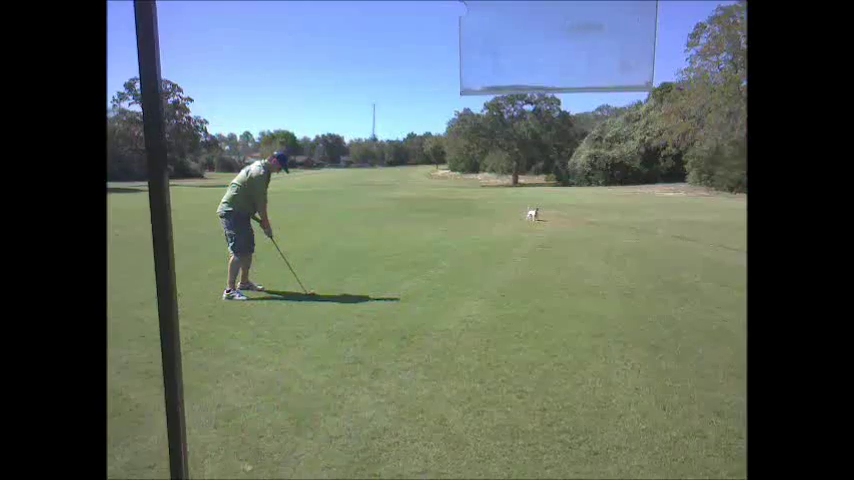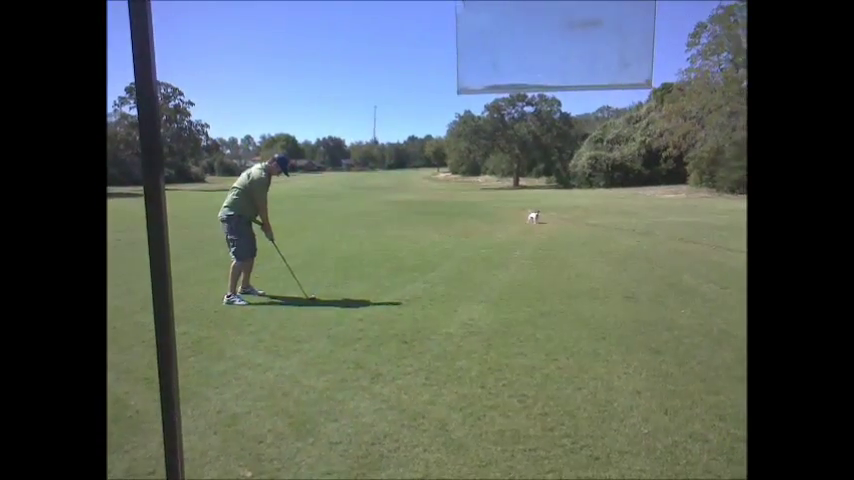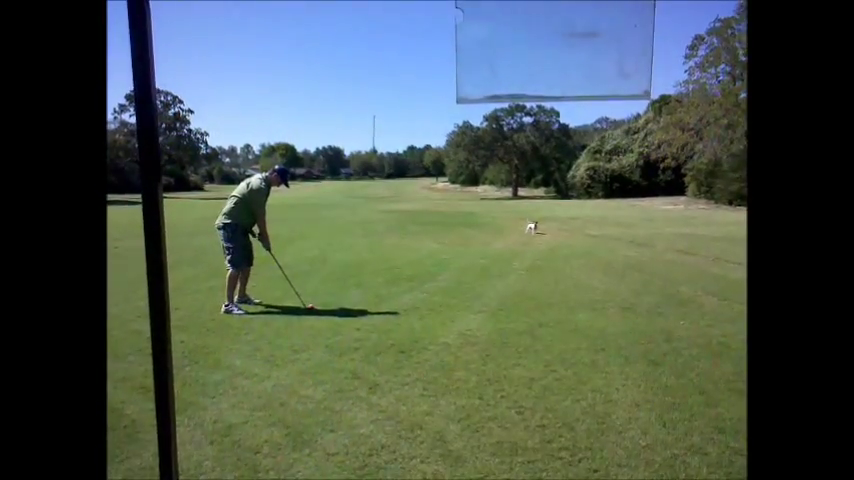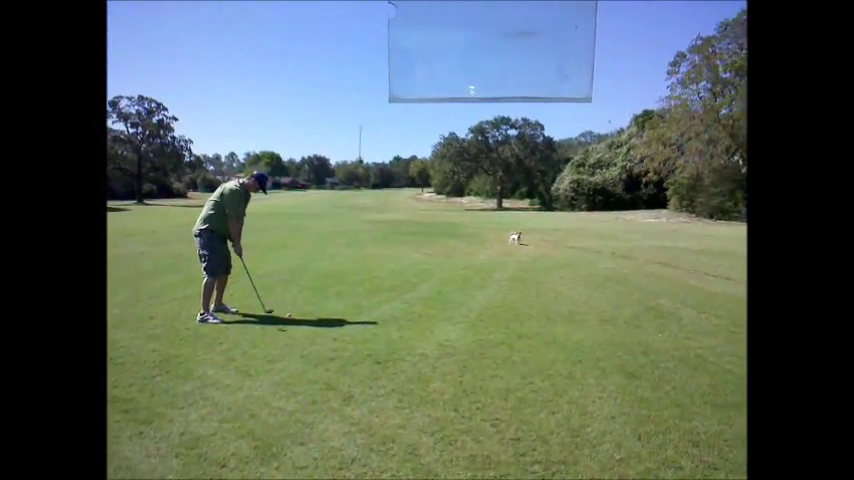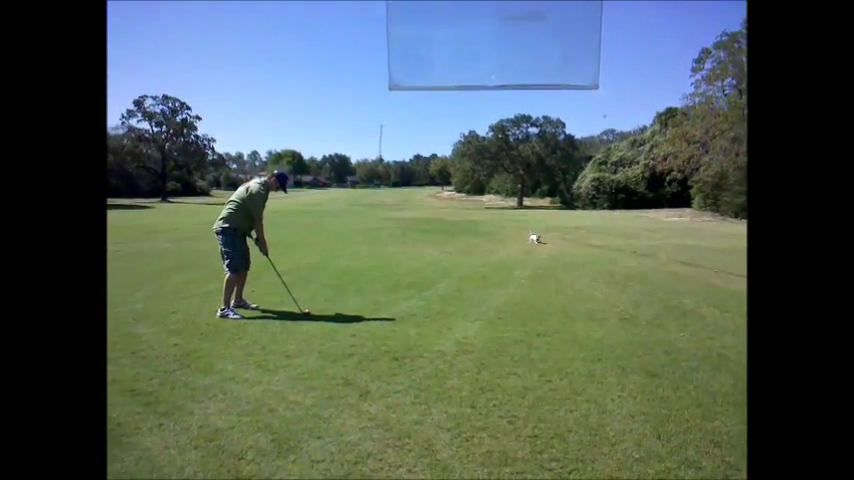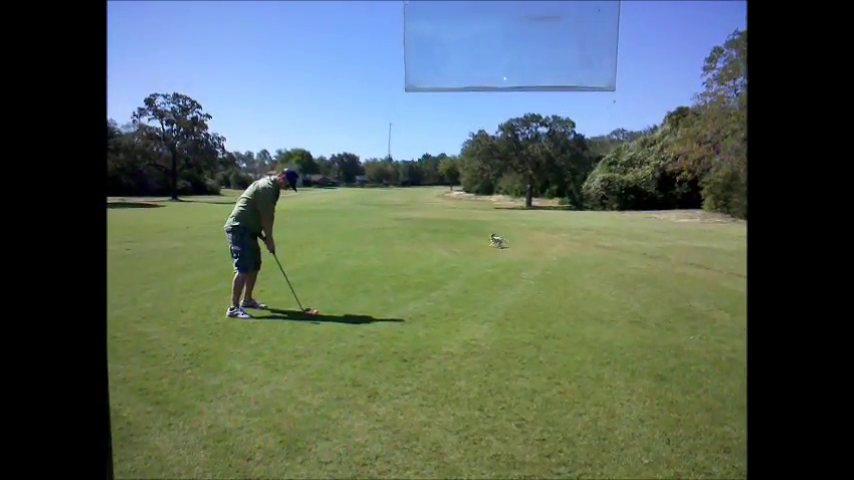
dt=0.7s
person 1, frame 1
left shoulder: (260, 168)
right shoulder: (259, 173)
left elbow: (259, 200)
right elbow: (260, 202)
left wrist: (263, 221)
right wrist: (266, 224)
left hip: (239, 212)
right hip: (232, 212)
left knee: (248, 249)
right knee: (238, 251)
left ankle: (244, 282)
right ankle: (230, 290)
person 1, frame 2
left shoulder: (259, 171)
right shoulder: (260, 176)
left elbow: (258, 203)
right elbow: (261, 205)
left wrist: (264, 225)
right wrist: (267, 227)
left hip: (240, 216)
right hip: (233, 216)
left knee: (250, 253)
right knee: (240, 256)
left ankle: (245, 286)
right ankle: (230, 295)
person 1, frame 3
left shoulder: (261, 182)
right shoulder: (259, 186)
left elbow: (259, 214)
right elbow: (260, 215)
left wrist: (261, 233)
right wrist: (265, 237)
left hip: (239, 225)
right hip: (230, 225)
left knee: (247, 262)
right knee: (236, 265)
left ankle: (241, 296)
right ankle: (228, 304)
person 1, frame 4
left shoulder: (245, 194)
right shoulder: (233, 189)
left elbow: (240, 219)
right elbow: (232, 218)
left wrist: (237, 241)
right wrist: (237, 243)
left hip: (219, 233)
right hip: (207, 231)
left knee: (224, 270)
right knee: (212, 272)
left ankle: (218, 304)
right ankle: (204, 313)
person 1, frame 5
left shoulder: (258, 185)
right shoulder: (258, 191)
left elbow: (255, 218)
right elbow: (258, 220)
left wrist: (258, 238)
right wrist: (262, 242)
left hip: (236, 229)
right hip: (228, 229)
left knee: (243, 266)
right knee: (234, 269)
left ankle: (238, 300)
right ankle: (224, 308)
person 1, frame 6
left shoulder: (273, 188)
right shoulder: (266, 187)
left elbow: (270, 215)
right elbow: (264, 217)
left wrist: (268, 236)
right wrist: (269, 239)
left hip: (249, 229)
right hip: (238, 228)
left knee: (254, 266)
right knee: (243, 268)
left ankle: (247, 300)
right ankle: (233, 308)
